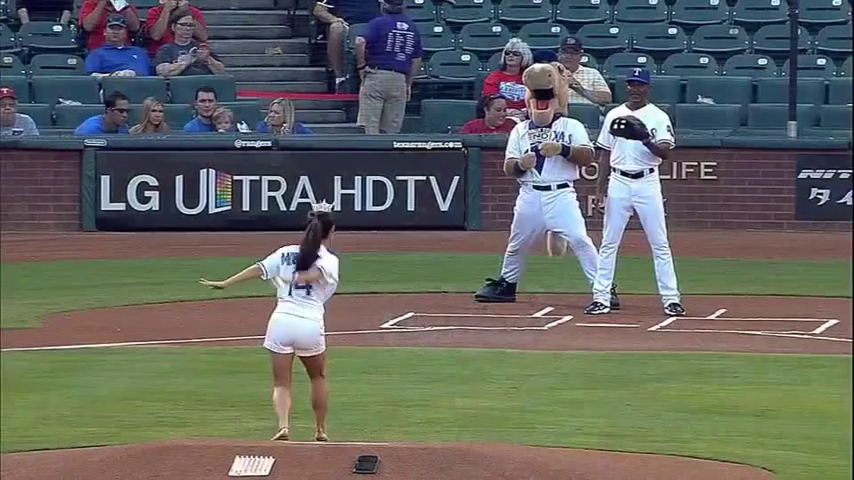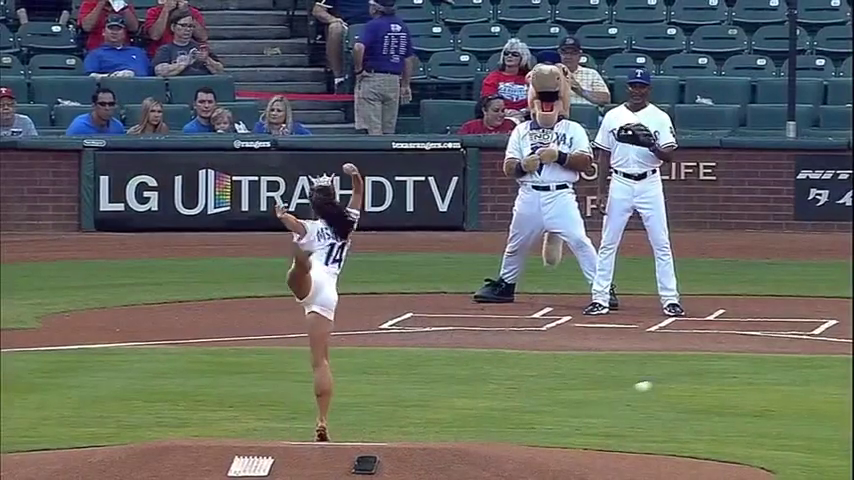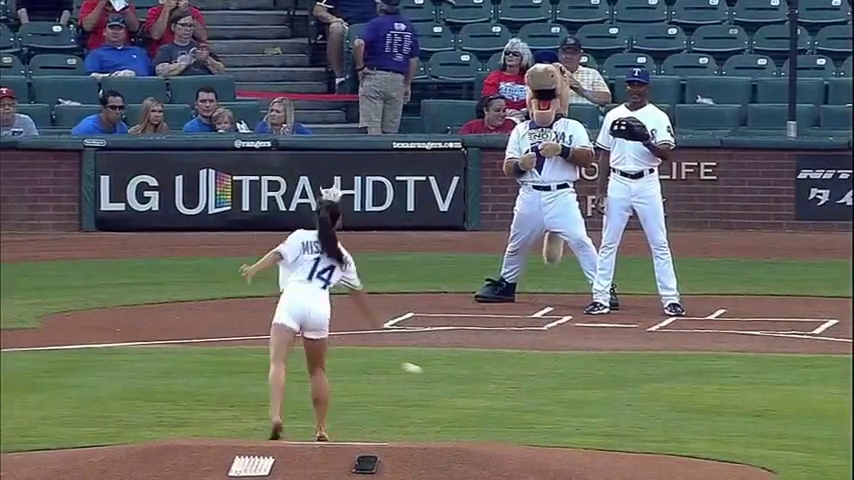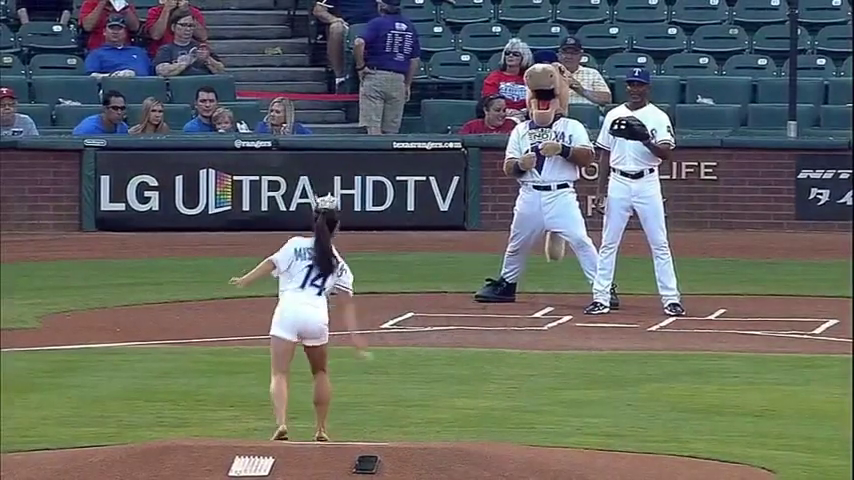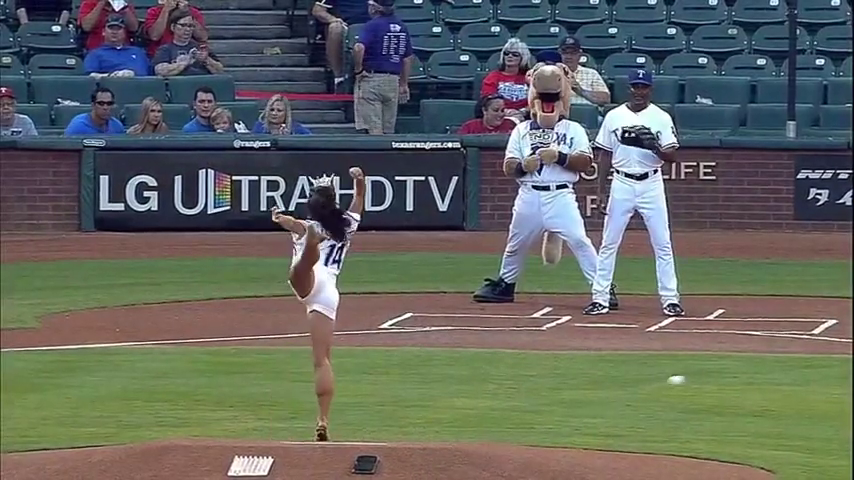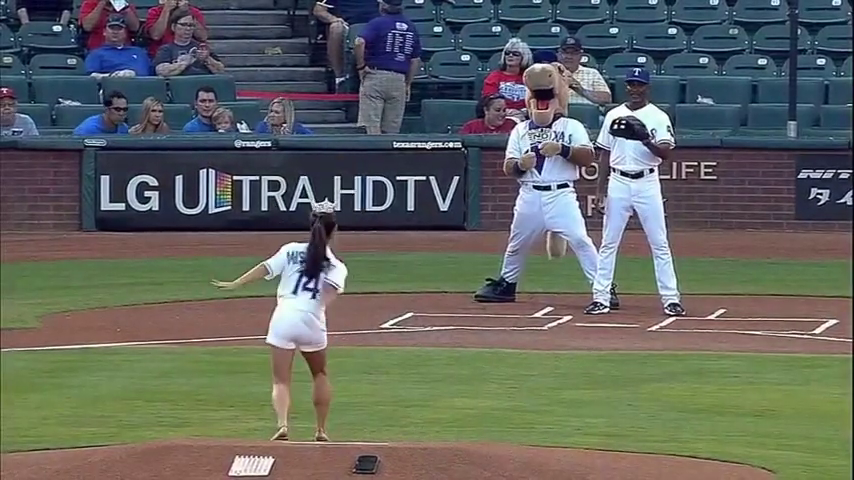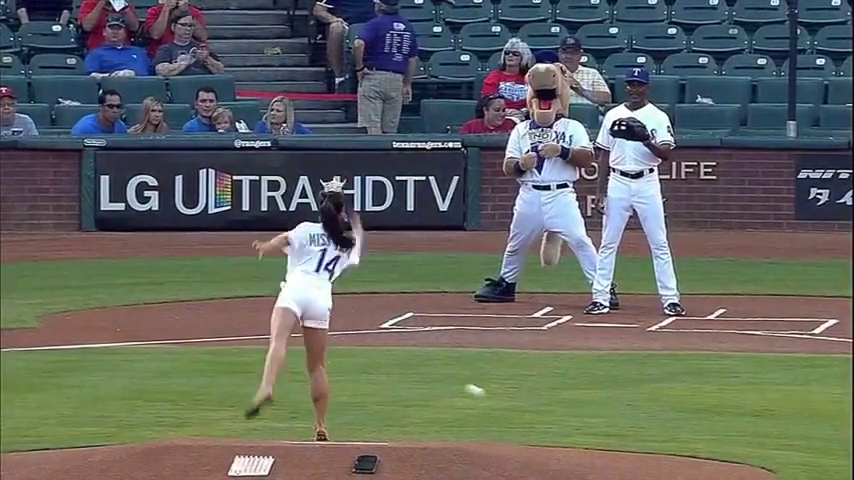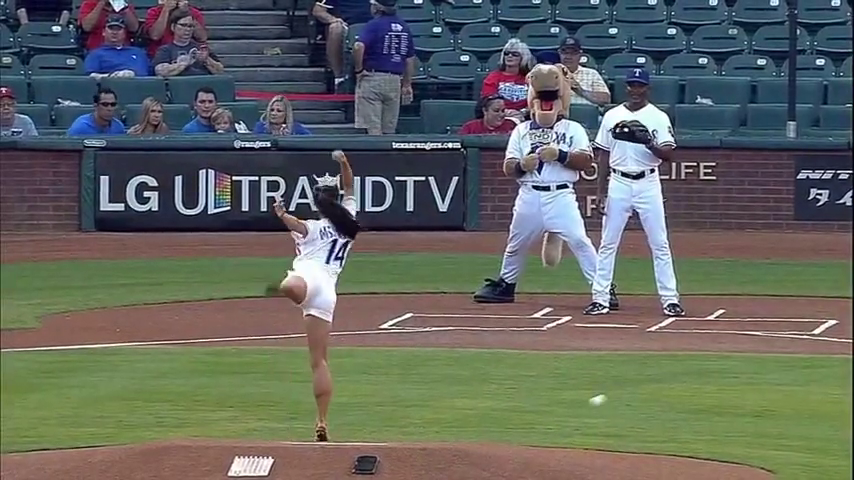
dt=0.4s
person 1, frame 1
left shoulder: (287, 252)
right shoulder: (329, 260)
left elbow: (258, 268)
right elbow: (313, 275)
left wrist: (225, 283)
right wrist: (290, 280)
left hip: (281, 322)
right hip: (310, 326)
left knee: (281, 384)
right knee: (318, 378)
left ankle: (283, 426)
right ankle: (321, 430)
person 1, frame 2
left shoulder: (311, 229)
right shoulder: (345, 223)
left elbow: (297, 224)
right elbow: (359, 195)
left wrist: (284, 216)
right wrist: (355, 174)
left hip: (310, 283)
right hip: (328, 294)
right knee: (320, 361)
right ankle: (322, 422)
person 1, frame 3
left shoulder: (301, 237)
right shoulder: (342, 256)
left elbow: (277, 255)
right elbow: (357, 293)
left wrist: (253, 269)
right wrist: (374, 319)
left hip: (293, 302)
right hip: (319, 311)
left knee: (278, 362)
right knee: (317, 372)
left ankle: (275, 417)
right ankle: (321, 429)
person 1, frame 4
left shoulder: (296, 244)
right shoulder: (339, 263)
left elbow: (271, 263)
right elbow: (347, 302)
left wrist: (245, 279)
right wrist: (354, 335)
left hip: (288, 312)
right hip: (316, 318)
left knee: (279, 375)
right knee: (320, 374)
left ankle: (281, 425)
right ankle: (321, 430)
person 1, frame 5
left shoulder: (310, 228)
right shoulder: (346, 226)
left elbow: (296, 225)
right elbow: (359, 199)
left wrist: (283, 219)
right wrist: (359, 179)
left hip: (311, 282)
right hip: (329, 294)
right knee: (322, 361)
left ankle: (308, 256)
right ankle: (323, 423)
person 1, frame 6
left shoulder: (290, 250)
right shoulder: (337, 266)
left elbow: (264, 268)
right elbow: (330, 295)
left wrist: (234, 284)
right wrist: (319, 312)
left hip: (284, 319)
right hip: (312, 324)
left knee: (282, 382)
right knee: (320, 375)
left ankle: (283, 425)
right ankle: (322, 431)
person 1, frame 7
left shoulder: (305, 229)
right shoulder: (348, 242)
left elbow: (286, 239)
right elbow: (357, 238)
left wrist: (266, 246)
right wrist: (357, 227)
left hip: (294, 291)
right hip: (320, 302)
left knee: (277, 342)
right knee: (316, 367)
left ankle: (265, 390)
right ankle: (321, 427)
person 1, frame 8
left shoulder: (313, 227)
right shoulder: (346, 220)
left elbow: (296, 223)
right elbow: (349, 187)
left wrist: (282, 215)
right wrist: (344, 163)
left hip: (306, 279)
right hip: (327, 294)
right knee: (319, 361)
left ankle: (284, 288)
right ankle: (322, 423)
person 2, frame 1
left shoulder: (659, 117)
right shoulder: (614, 115)
left elbow: (665, 152)
right elbow: (606, 154)
left wrist: (647, 140)
right wrist: (600, 188)
left hip: (647, 183)
right hip: (618, 183)
left knee: (660, 243)
right knee: (608, 243)
left ankle: (670, 298)
right ankle: (601, 298)
person 2, frame 2
left shoulder: (660, 118)
right shoulder: (612, 116)
left elbow: (669, 156)
right elbow: (604, 155)
left wrist: (653, 147)
right wrist: (601, 191)
left hip: (650, 185)
right hip: (620, 185)
left knee: (661, 245)
right knee: (608, 244)
left ankle: (670, 299)
right ankle: (599, 299)
person 2, frame 3
left shoulder: (658, 117)
right shoulder: (613, 116)
left elbow: (666, 154)
right elbow: (605, 154)
left wrist: (647, 141)
right wrist: (600, 189)
left hip: (647, 184)
right hip: (618, 184)
left knee: (659, 244)
right knee: (608, 243)
left ankle: (670, 298)
right ankle: (600, 298)
person 2, frame 4
left shoulder: (659, 117)
right shoulder: (613, 115)
left elbow: (666, 153)
right elbow: (605, 154)
left wrist: (646, 140)
right wrist: (600, 189)
left hip: (647, 184)
right hip: (618, 184)
left knee: (659, 244)
right knee: (608, 243)
left ankle: (670, 299)
right ankle: (600, 298)
person 2, frame 5
left shoulder: (662, 118)
right shoulder: (614, 116)
left elbow: (672, 156)
right elbow: (605, 155)
left wrist: (655, 148)
right wrist: (601, 190)
left hip: (651, 185)
right hip: (621, 185)
left knee: (662, 244)
right knee: (609, 244)
left ankle: (670, 299)
right ankle: (600, 298)
person 2, frame 6
left shoulder: (659, 117)
right shoulder: (613, 115)
left elbow: (665, 153)
right elbow: (605, 154)
left wrist: (646, 140)
right wrist: (600, 189)
left hip: (647, 184)
right hip: (618, 184)
left knee: (659, 243)
right knee: (608, 243)
left ankle: (670, 298)
right ankle: (600, 298)
person 2, frame 7
left shoulder: (658, 117)
right shoulder: (612, 115)
left elbow: (666, 154)
right elbow: (605, 154)
left wrist: (647, 142)
right wrist: (600, 189)
left hip: (647, 184)
right hip: (618, 184)
left knee: (659, 244)
right knee: (608, 243)
left ankle: (670, 298)
right ankle: (600, 298)
person 2, frame 8
left shoulder: (659, 117)
right shoulder: (612, 116)
left elbow: (669, 155)
right elbow: (604, 155)
left wrist: (650, 144)
right wrist: (600, 190)
left hip: (648, 185)
right hip: (618, 184)
left knee: (660, 244)
right knee: (607, 244)
left ankle: (670, 299)
right ankle: (600, 299)
person 3, frame 1
left shoulder: (572, 125)
right shoulder: (521, 129)
left elbow: (587, 156)
right elbow: (508, 168)
left wrist: (562, 148)
right wrist: (520, 164)
left hip: (561, 195)
right hip: (529, 196)
left knee: (579, 240)
right knee: (518, 243)
right ankle: (505, 285)
person 3, frame 2
left shoulder: (572, 128)
right shoulder: (523, 126)
left elbow: (585, 161)
right elbow: (508, 168)
left wrist: (559, 155)
right wrist: (524, 163)
left hip: (561, 195)
right hip: (528, 195)
left knee: (578, 237)
right knee: (517, 243)
right ankle: (504, 284)
person 3, frame 3
left shoulder: (572, 126)
right shoulder: (521, 129)
left elbow: (587, 157)
right elbow: (508, 168)
left wrist: (562, 149)
right wrist: (520, 164)
left hip: (561, 195)
right hip: (529, 195)
left knee: (579, 240)
right knee: (517, 243)
right ankle: (505, 284)
person 3, frame 4
left shoulder: (572, 127)
right shoulder: (521, 130)
left elbow: (588, 156)
right elbow: (508, 168)
left wrist: (561, 149)
right wrist: (519, 165)
left hip: (561, 198)
right hip: (529, 200)
left knee: (579, 240)
right knee: (517, 244)
right ankle: (505, 286)
person 3, frame 5
left shoulder: (573, 128)
right shoulder: (521, 130)
left elbow: (586, 162)
right elbow: (508, 167)
left wrist: (559, 156)
right wrist: (522, 166)
left hip: (560, 196)
right hip: (528, 196)
left knee: (578, 240)
right knee: (516, 244)
right ankle: (504, 285)
person 3, frame 6
left shoulder: (572, 126)
right shoulder: (520, 129)
left elbow: (588, 156)
right elbow: (508, 167)
left wrist: (562, 149)
right wrist: (520, 165)
left hip: (561, 195)
right hip: (529, 196)
left knee: (580, 240)
right knee: (517, 243)
right ankle: (505, 285)
person 3, frame 7
left shoulder: (572, 127)
right shoulder: (521, 130)
left elbow: (587, 158)
right elbow: (508, 167)
left wrist: (561, 151)
right wrist: (521, 165)
left hip: (560, 196)
right hip: (529, 196)
left knee: (579, 240)
right knee: (516, 244)
left ankle: (604, 289)
right ankle: (505, 285)
person 3, frame 8
left shoulder: (573, 128)
right shoulder: (521, 130)
left elbow: (586, 161)
right elbow: (508, 167)
left wrist: (560, 154)
right wrist: (521, 165)
left hip: (560, 196)
right hip: (529, 196)
left knee: (578, 240)
right knee: (516, 243)
left ankle: (604, 289)
right ankle: (504, 285)
person 4, frame 1
left shoulder: (379, 23)
right shoulder: (412, 26)
left elbow: (360, 42)
right elbow: (417, 59)
left wrist: (361, 65)
right wrist: (408, 84)
left hip: (376, 76)
right hip: (399, 79)
left knee: (371, 125)
right knee: (392, 130)
person 4, frame 2
left shoulder: (374, 25)
right shoulder: (402, 26)
left elbow: (359, 47)
right elbow: (409, 59)
left wrist: (358, 70)
right wrist: (405, 85)
left hip: (372, 79)
right hip: (393, 81)
left knee: (374, 128)
right knee: (388, 131)
person 4, frame 3
left shoulder: (377, 23)
right shoulder: (409, 26)
left elbow: (359, 43)
right elbow: (414, 59)
left wrist: (360, 66)
right wrist: (407, 84)
left hip: (374, 77)
right hip: (397, 80)
left knee: (373, 126)
right knee: (391, 130)
person 4, frame 4
left shoulder: (377, 23)
right shoulder: (410, 26)
left elbow: (359, 43)
right elbow: (415, 59)
left wrist: (360, 66)
right wrist: (407, 84)
left hip: (375, 77)
right hip: (398, 80)
left knee: (373, 125)
right knee: (391, 130)
person 4, frame 5
left shoulder: (373, 25)
right shoulder: (402, 27)
left elbow: (359, 48)
right elbow: (408, 58)
left wrist: (358, 70)
right wrist: (404, 84)
left hip: (371, 79)
right hip: (392, 81)
left knee: (374, 128)
right knee: (388, 131)
person 4, frame 6
left shoulder: (378, 23)
right shoulder: (411, 27)
left elbow: (359, 42)
right elbow: (415, 60)
left wrist: (360, 66)
right wrist: (407, 84)
left hip: (376, 77)
right hip: (399, 80)
left knee: (372, 126)
right knee: (392, 130)
person 4, frame 7
left shoulder: (376, 23)
right shoulder: (408, 27)
left elbow: (359, 44)
right elbow: (413, 59)
left wrist: (359, 67)
right wrist: (407, 84)
left hip: (374, 77)
right hip: (396, 80)
left knee: (373, 126)
right knee: (390, 130)
person 4, frame 8
left shoulder: (374, 25)
right shoulder: (404, 27)
left elbow: (358, 47)
right elbow: (410, 59)
left wrist: (358, 69)
right wrist: (407, 84)
left hip: (372, 79)
right hip: (394, 81)
left knee: (373, 128)
right knee: (389, 130)
